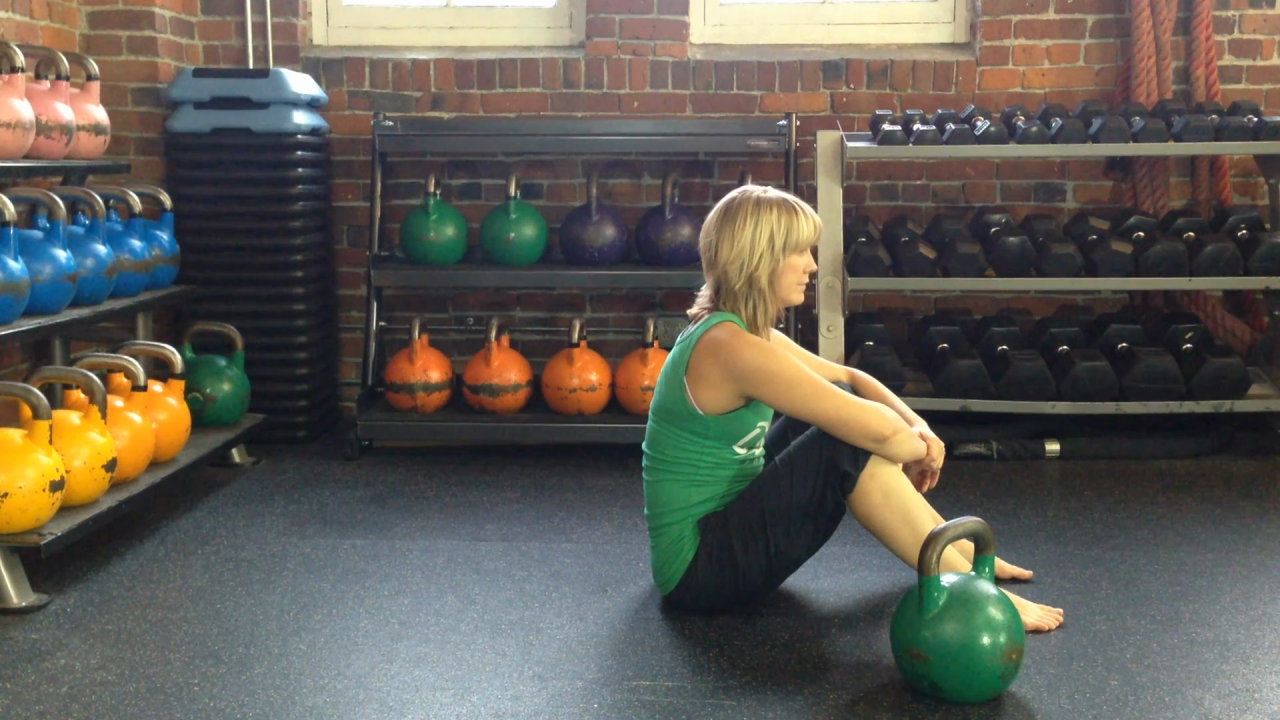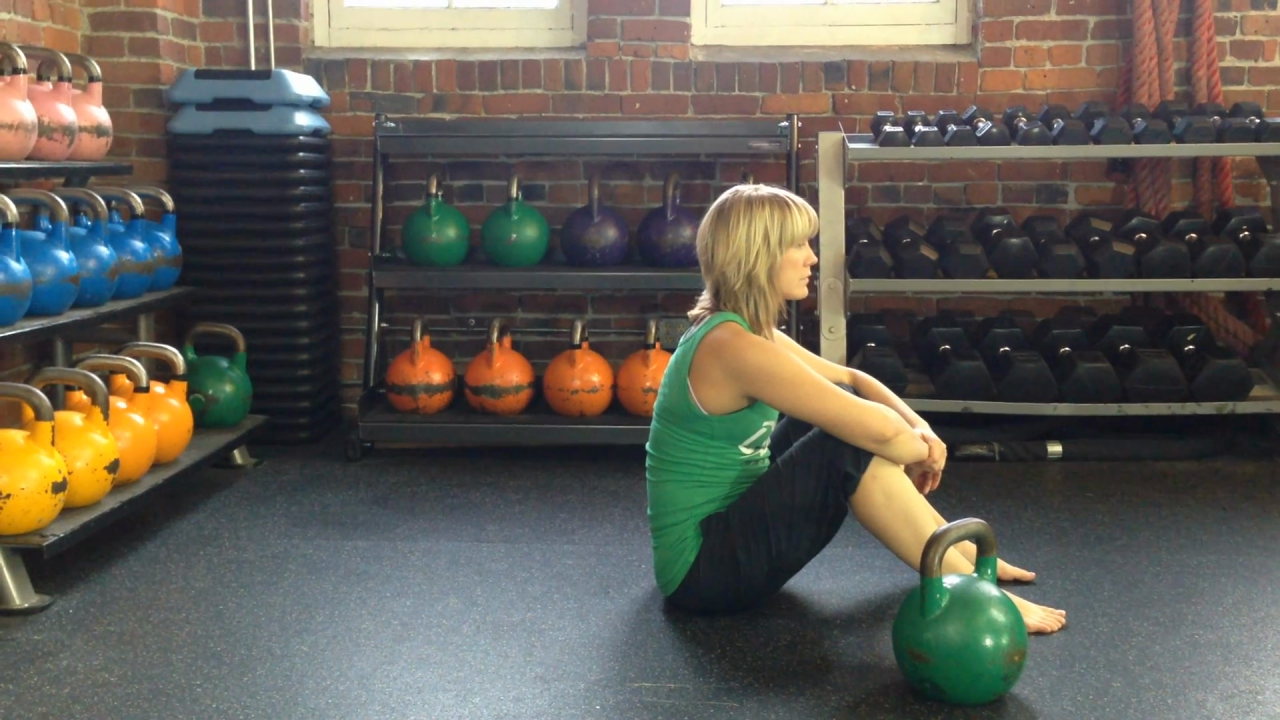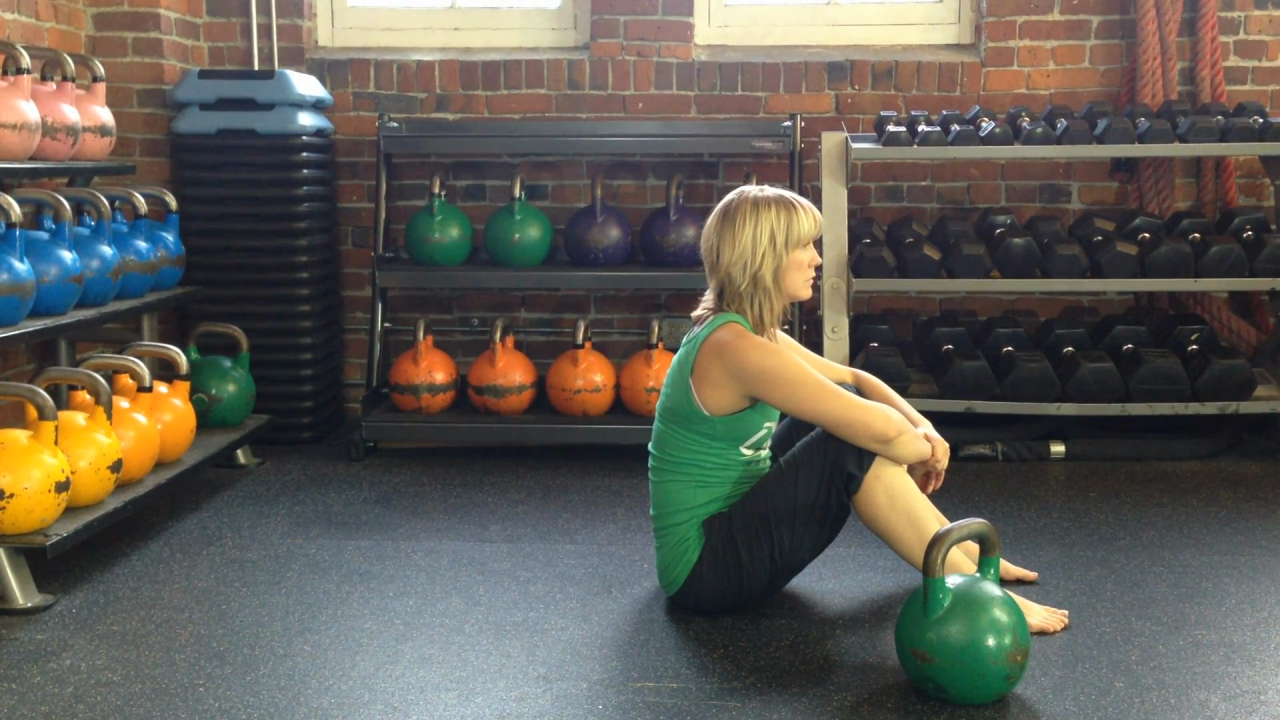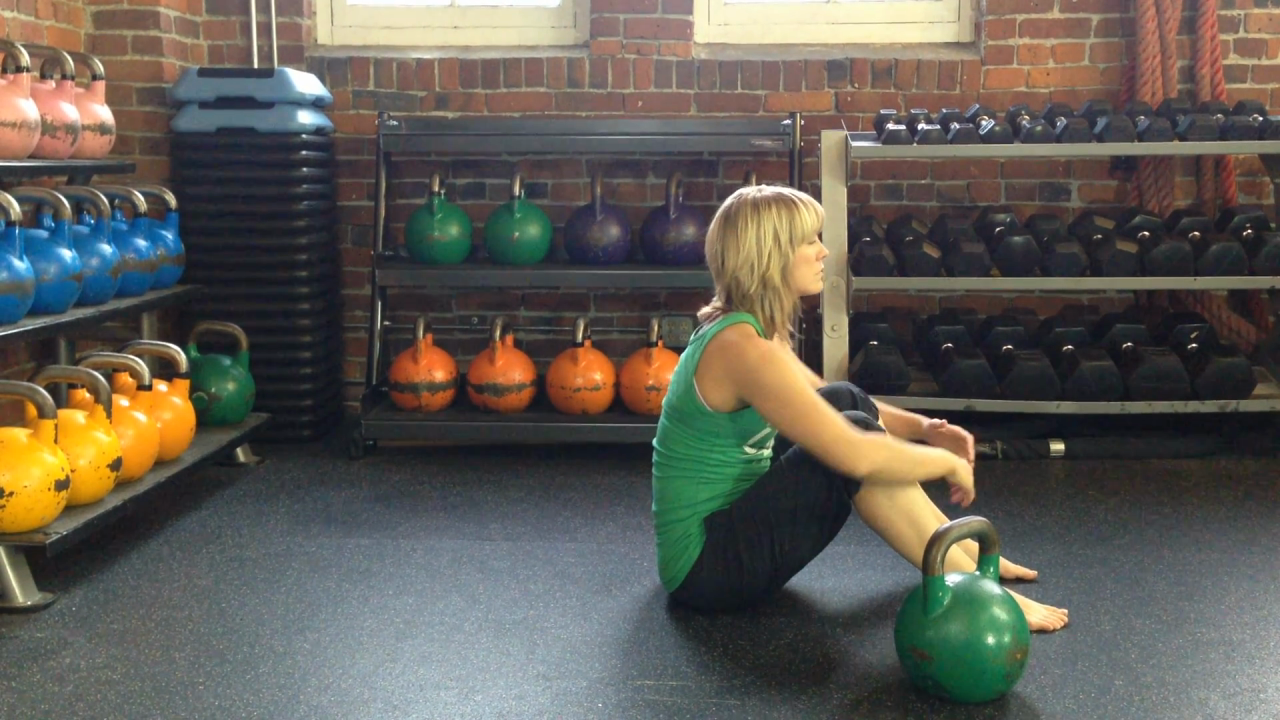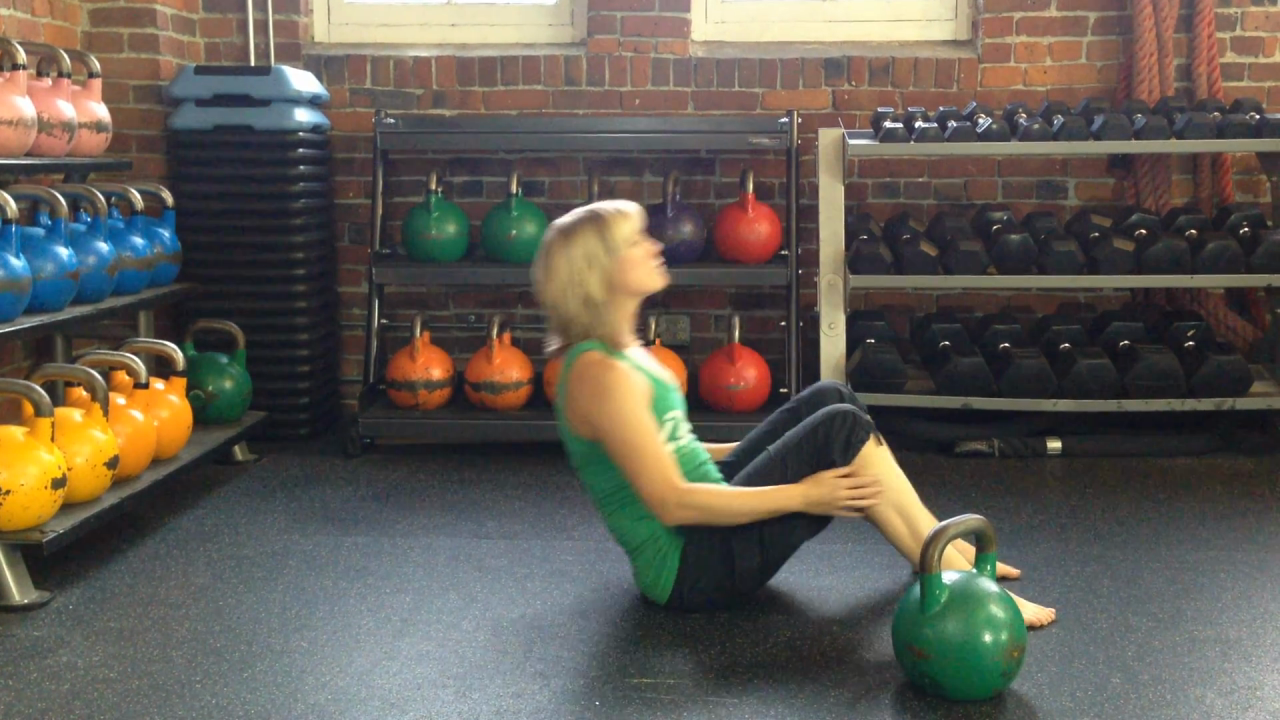
dt=1s
person 1, frame 1
left shoulder: (734, 330)
right shoulder: (732, 347)
left elbow: (849, 378)
right elbow: (875, 428)
left wrist: (917, 427)
right wrist: (918, 448)
left hip: (721, 523)
right hip: (699, 563)
left knee: (843, 403)
right knee: (853, 448)
left ankle: (957, 548)
person 1, frame 2
left shoulder: (739, 330)
right shoulder: (735, 346)
left elbow: (851, 379)
right elbow: (876, 429)
left wrist: (919, 428)
right wrist: (921, 449)
left hip: (727, 527)
right hip: (702, 565)
left knee: (846, 405)
right knee: (854, 448)
left ankle: (961, 552)
person 1, frame 3
left shoulder: (742, 330)
right shoulder: (738, 347)
left elbow: (853, 379)
right elbow: (878, 429)
left wrist: (922, 428)
right wrist: (923, 449)
left hip: (730, 526)
right hip: (706, 564)
left knee: (847, 403)
right knee: (858, 448)
left ankle: (960, 550)
person 1, frame 4
left shoulder: (741, 328)
right shoulder: (744, 347)
left elbow: (823, 410)
right elbow: (855, 456)
left wrist: (918, 427)
right wrist: (945, 463)
left hip: (729, 523)
right hip: (706, 562)
left knee: (844, 400)
right knee: (855, 441)
left ankle: (961, 549)
person 1, frame 5
left shoulder: (616, 351)
right shoulder: (601, 375)
right elbow: (673, 503)
left wrist: (755, 448)
right wrist: (801, 496)
left hip: (702, 531)
right hip: (688, 566)
left knee: (830, 398)
right knee: (843, 429)
left ankle: (944, 547)
